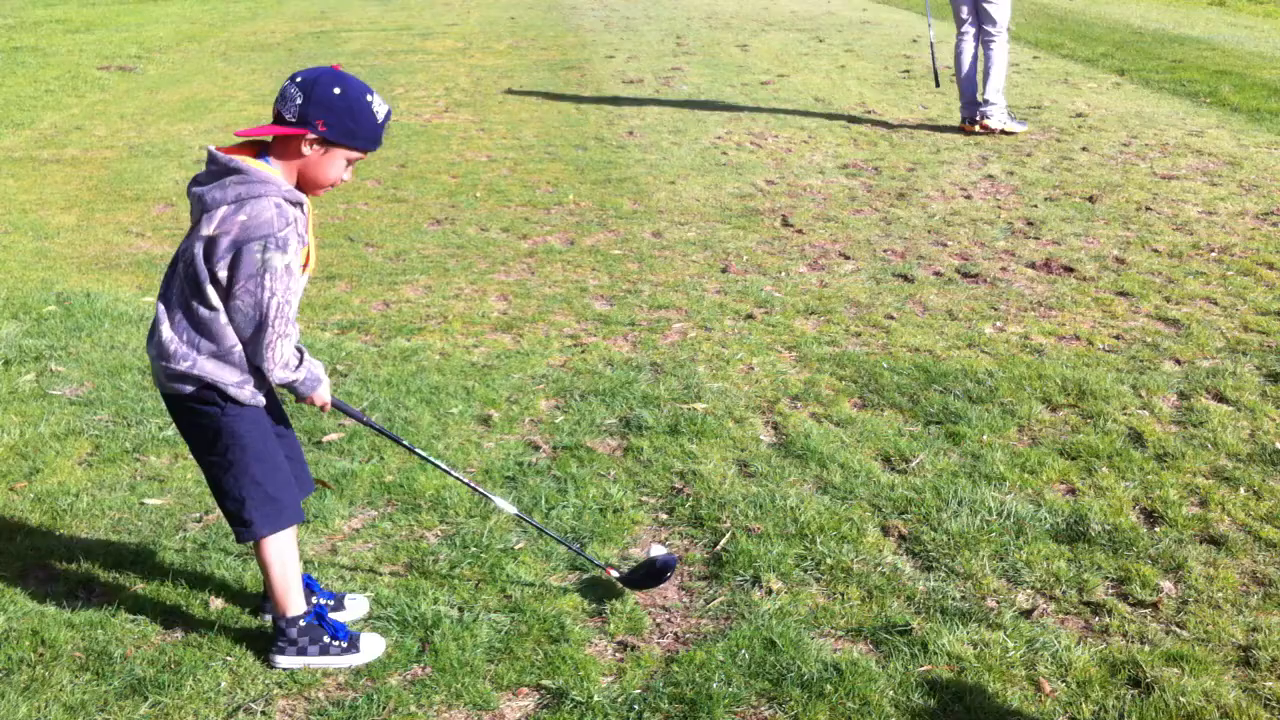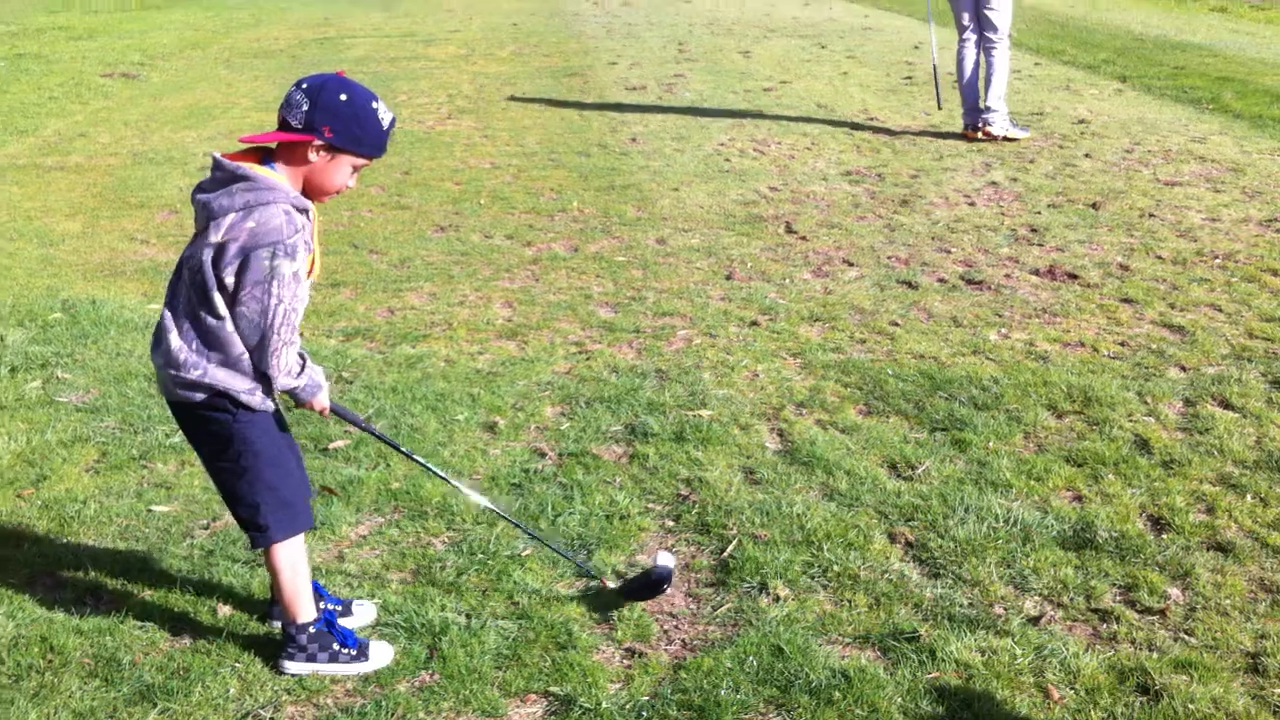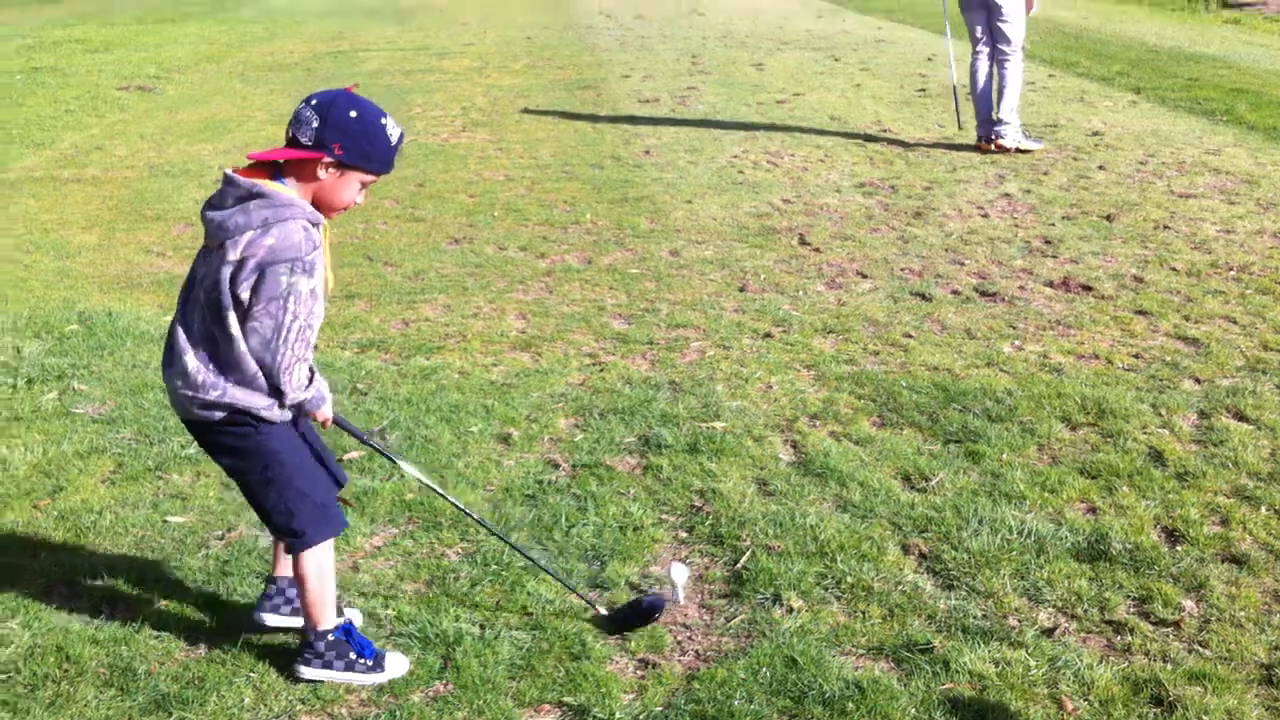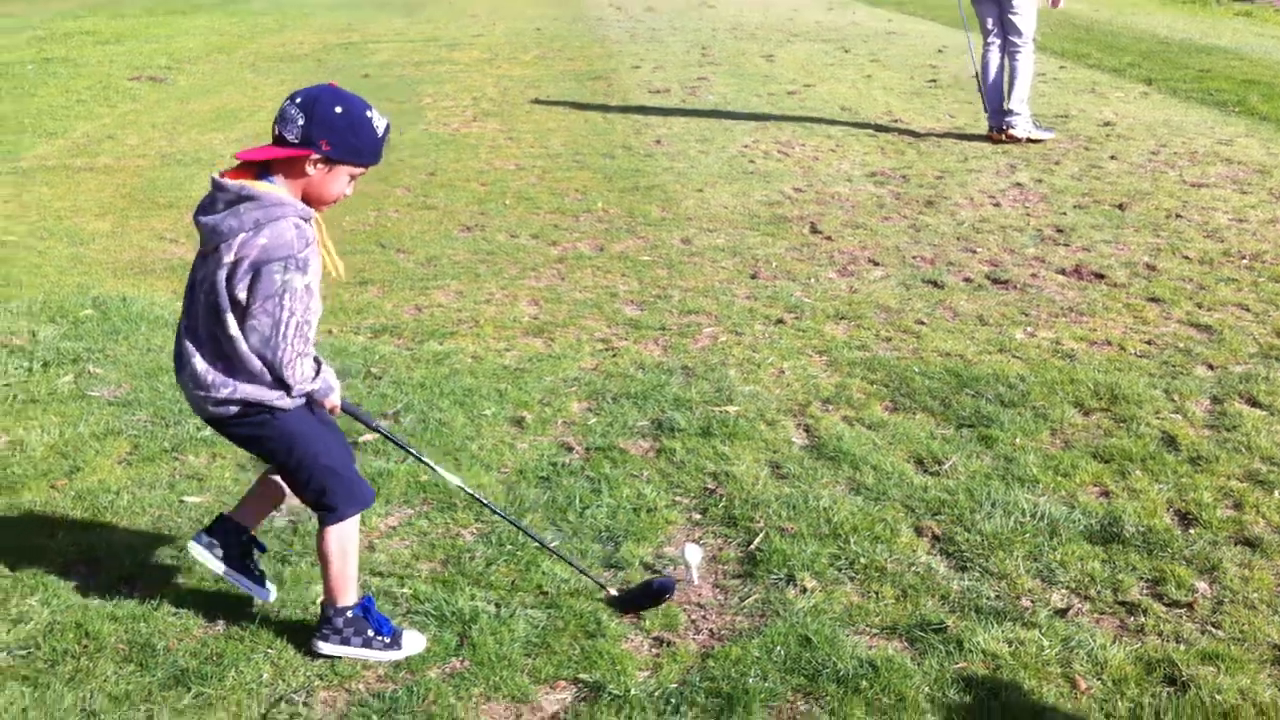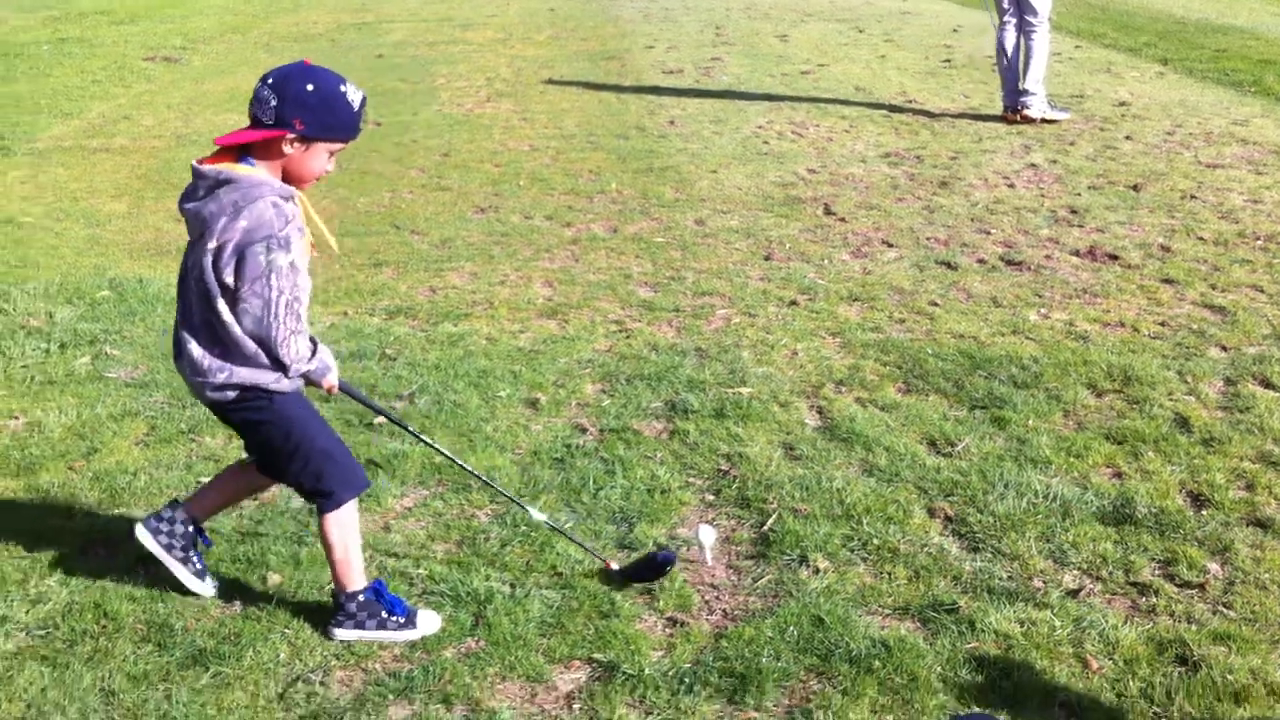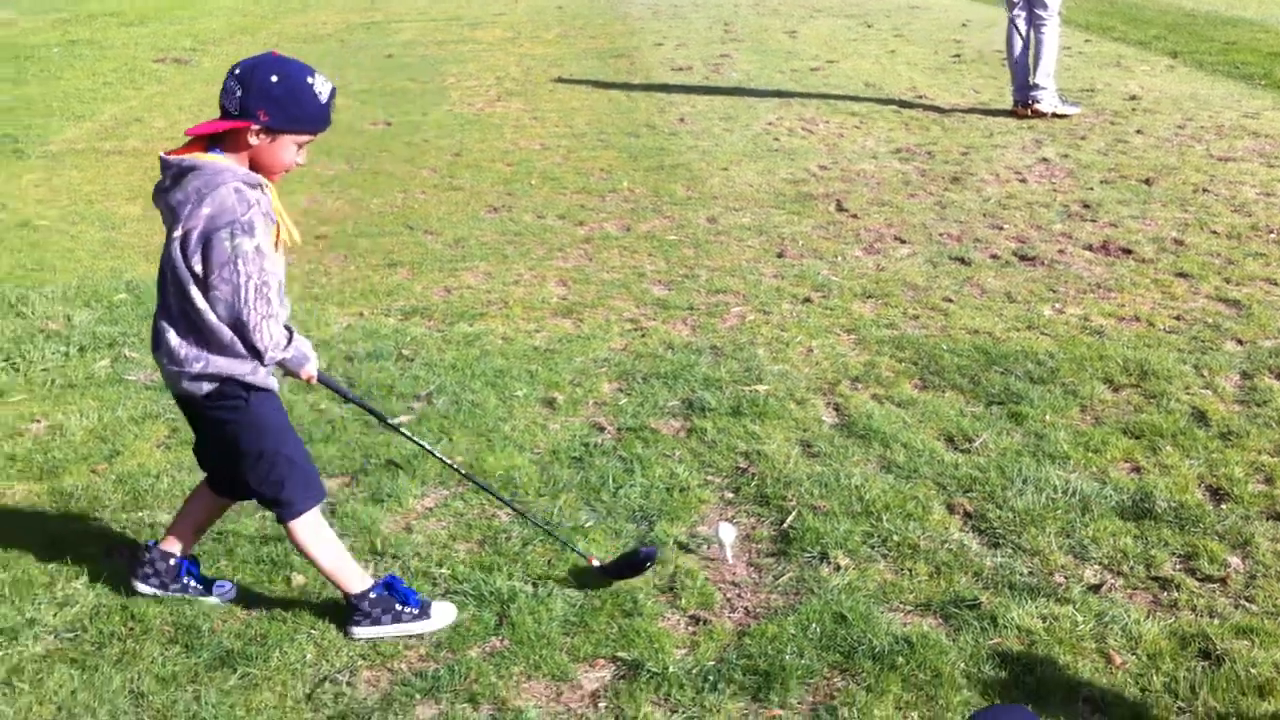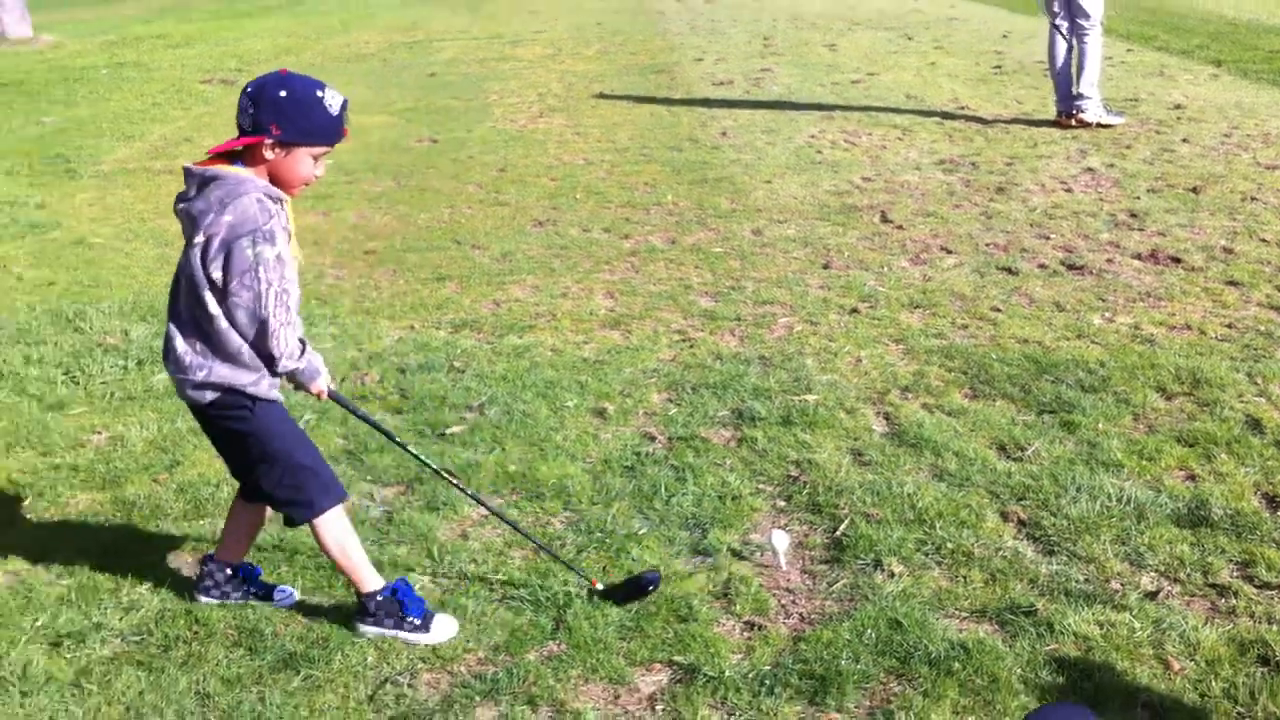
dt=0.1s
person 1, frame 1
left shoulder: (249, 185)
right shoulder: (270, 220)
right elbow: (265, 331)
left wrist: (297, 368)
right wrist: (308, 378)
left hip: (222, 365)
right hip: (212, 378)
left knee: (285, 478)
right knee: (269, 500)
left ankle: (289, 589)
right ankle: (298, 631)
person 1, frame 2
left shoulder: (255, 189)
right shoulder: (277, 227)
right elbow: (270, 338)
left wrist: (301, 374)
right wrist: (309, 383)
left hip: (225, 371)
right hip: (220, 387)
left knee: (287, 486)
right knee: (279, 506)
left ankle: (295, 595)
right ankle: (307, 637)
person 1, frame 3
left shoulder: (252, 204)
right shoulder: (291, 245)
right elbow: (279, 356)
left wrist: (302, 393)
right wrist: (313, 396)
left hip: (212, 380)
right hip: (233, 400)
left knee: (317, 475)
right knee: (314, 515)
left ankle: (283, 592)
right ankle: (326, 644)
person 1, frame 4
left shoulder: (246, 196)
right shoulder: (285, 242)
right elbow: (282, 347)
left wrist: (312, 380)
right wrist: (323, 385)
left hip: (225, 371)
right hip: (246, 391)
left knee: (322, 453)
right knee: (343, 491)
left ankle: (229, 535)
right ankle: (344, 620)
person 1, frame 5
left shoulder: (230, 182)
right shoulder: (262, 215)
right elbow: (278, 324)
left wrist: (304, 359)
right wrist: (316, 364)
left hip: (220, 362)
right hip: (247, 376)
left knee: (281, 456)
right knee: (337, 480)
left ankle: (176, 526)
right ankle: (357, 605)
person 1, frame 6
left shoulder: (214, 178)
right shoulder: (234, 208)
right elbow: (252, 315)
left wrist: (286, 348)
right wrist: (297, 355)
left hip: (202, 360)
right hip: (222, 372)
left knee: (239, 473)
right knee: (296, 489)
left ankle: (164, 563)
right ankle: (369, 601)
person 1, frame 7
left shoulder: (239, 195)
right shoulder: (256, 217)
right elbow: (268, 324)
left wrist: (302, 366)
right wrist: (309, 372)
left hip: (214, 372)
right hip: (230, 382)
left knee: (267, 480)
right knee: (317, 490)
left ankle: (222, 574)
right ankle: (381, 601)
